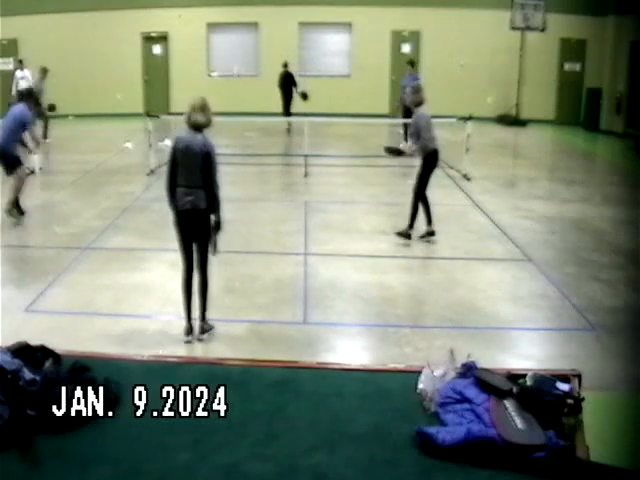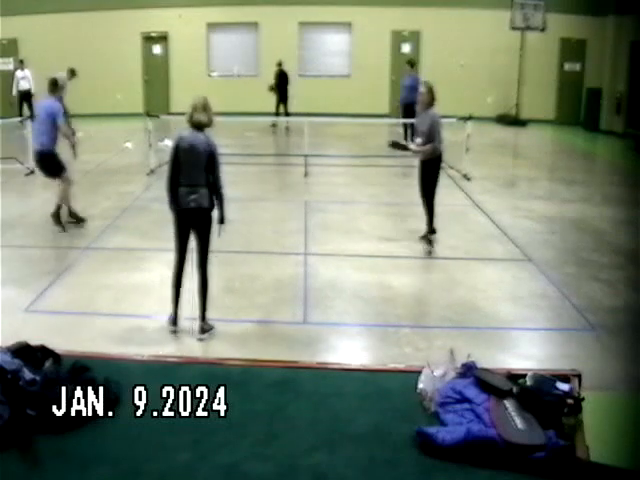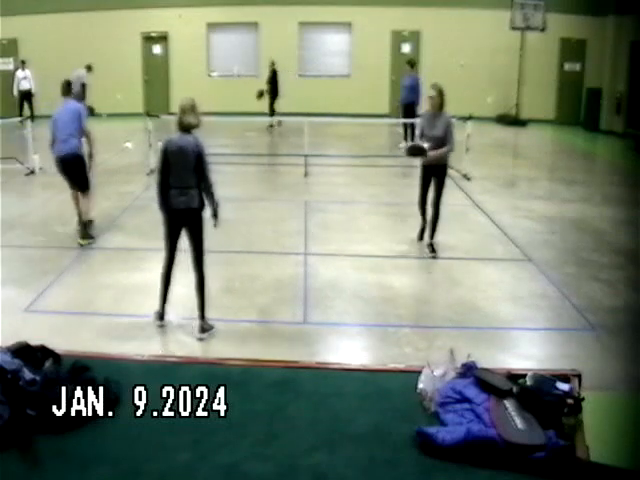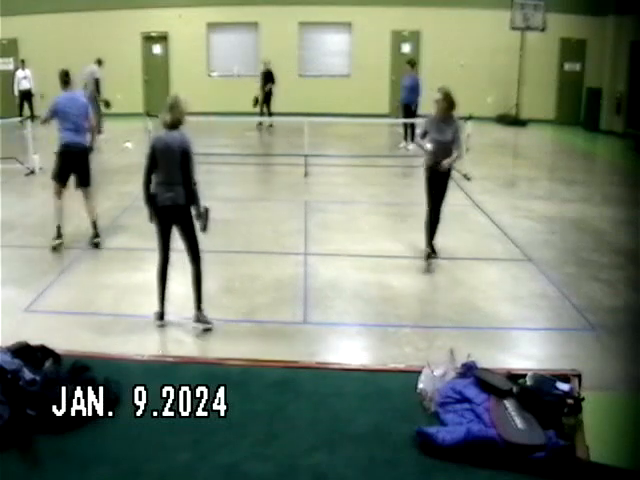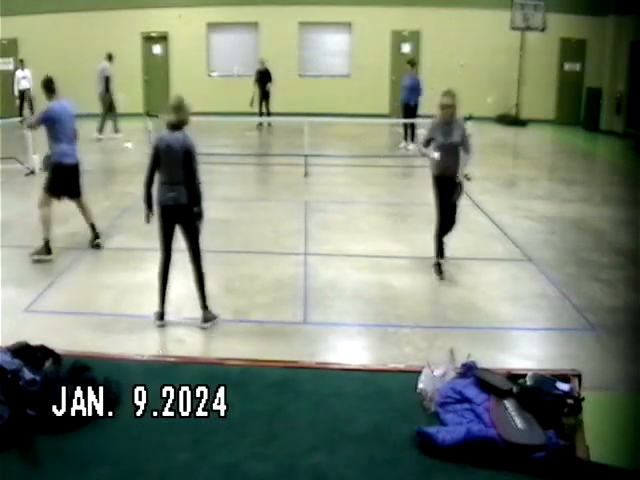
dt=0.3s
person 1, frame 1
left shoulder: (178, 142)
right shoulder: (206, 145)
left elbow: (170, 180)
right elbow: (211, 184)
left wrist: (174, 207)
right wrist: (217, 215)
left hip: (181, 208)
right hip: (200, 208)
left knee: (187, 266)
right knee: (202, 267)
left ankle: (188, 324)
right ankle: (202, 323)
person 1, frame 2
left shoulder: (180, 141)
right shoulder: (209, 144)
left elbow: (172, 179)
right elbow: (215, 181)
left wrist: (173, 207)
right wrist: (221, 211)
left hip: (182, 206)
right hip: (202, 206)
left knee: (179, 261)
right knee: (202, 265)
left ankle: (174, 316)
right ankle: (202, 322)
person 1, frame 3
left shoulder: (168, 144)
right shoulder: (196, 145)
left elbow: (161, 181)
right elbow: (204, 180)
left wrist: (163, 208)
right wrist: (214, 206)
left hip: (172, 208)
right hip: (193, 207)
left knee: (169, 260)
right knee: (198, 265)
left ankle: (161, 312)
right ankle: (202, 322)
person 1, frame 4
left shoulder: (156, 141)
right shoulder: (183, 141)
left elbow: (148, 177)
right elbow: (189, 179)
left wrist: (150, 204)
right wrist: (197, 205)
left hip: (161, 204)
right hip: (180, 204)
left knee: (163, 257)
right knee: (194, 257)
left ankle: (161, 312)
right ankle: (198, 313)
person 1, frame 5
left shoulder: (160, 141)
right shoulder: (186, 142)
left elbow: (150, 176)
right elbow: (192, 178)
left wrist: (148, 204)
right wrist: (198, 206)
left hip: (164, 204)
right hip: (184, 204)
left knee: (165, 257)
right knee: (195, 258)
left ankle: (161, 312)
right ankle: (205, 312)
person 2, frame 1
left shoulder: (420, 114)
right shoulder: (420, 112)
left elbow: (426, 141)
left wrist: (412, 150)
right wrist: (411, 145)
left hip: (429, 156)
right hip: (430, 155)
left knee: (417, 192)
right knee: (421, 191)
left ankle: (409, 231)
right ankle: (430, 229)
person 2, frame 2
left shoulder: (433, 116)
right shoulder: (420, 113)
left elbow: (437, 143)
left wrist: (419, 149)
right wrist: (416, 142)
left hip: (434, 160)
right hip: (424, 159)
left knee: (429, 196)
right knee: (424, 195)
left ankle: (429, 233)
right ankle: (431, 227)
person 2, frame 3
left shoulder: (446, 120)
right shoulder: (424, 117)
left elbow: (451, 146)
left wrist: (436, 153)
left hip: (440, 166)
right hip: (426, 164)
left knee: (436, 204)
right knee: (422, 200)
left ankle: (431, 240)
right ankle: (423, 224)
person 2, frame 4
left shoulder: (454, 123)
right shoulder: (430, 120)
left elbow: (458, 150)
right elbow: (421, 137)
left wrist: (450, 160)
right wrist: (426, 144)
left hip: (445, 170)
right hip: (431, 169)
left knee: (438, 209)
right knee: (431, 208)
left ankle: (431, 241)
right ankle: (429, 249)
person 2, frame 5
left shoulder: (459, 125)
right shoulder: (435, 126)
left elbow: (466, 151)
right elbow: (424, 147)
left wrist: (462, 170)
right wrist: (431, 153)
left hip: (454, 177)
right hip: (439, 176)
left knee: (451, 219)
right knee: (442, 218)
left ankle: (440, 240)
right ankle: (437, 260)
person 3, frame 1
left shoulder: (16, 109)
right shoulder: (26, 112)
right elbow: (32, 135)
left wrist: (25, 145)
right wrist: (37, 143)
left knee: (22, 173)
right knee: (19, 175)
left ankle: (15, 202)
person 3, frame 2
left shoulder: (41, 105)
right shoulder: (55, 106)
right elbow: (63, 129)
right wrist: (72, 141)
left hip: (39, 150)
right hip: (46, 151)
left knee: (64, 180)
right knee: (65, 179)
left ankle: (69, 212)
right ankle: (57, 213)
person 3, frame 3
left shoulder: (57, 112)
right shoulder: (78, 107)
left elbow: (52, 140)
right elbow: (86, 131)
right wrist: (91, 150)
left hip: (60, 157)
right hip: (74, 154)
left knee: (75, 188)
right knee: (85, 193)
left ankle: (82, 220)
right ankle: (83, 232)
person 3, frame 4
left shoulder: (57, 101)
right shoulder: (83, 99)
left elbow: (44, 121)
right elbow: (92, 126)
right wrist: (91, 143)
left hip: (66, 148)
right hip: (82, 149)
left knee: (58, 193)
right knee: (87, 193)
left ankle: (58, 234)
right ankle: (95, 233)
person 3, frame 5
left shoulder: (50, 109)
right shoulder: (67, 106)
left elbow: (30, 125)
left hip: (60, 162)
right hip: (73, 161)
left knee: (44, 203)
right knee: (78, 200)
left ankle: (46, 248)
right ankle: (95, 235)
